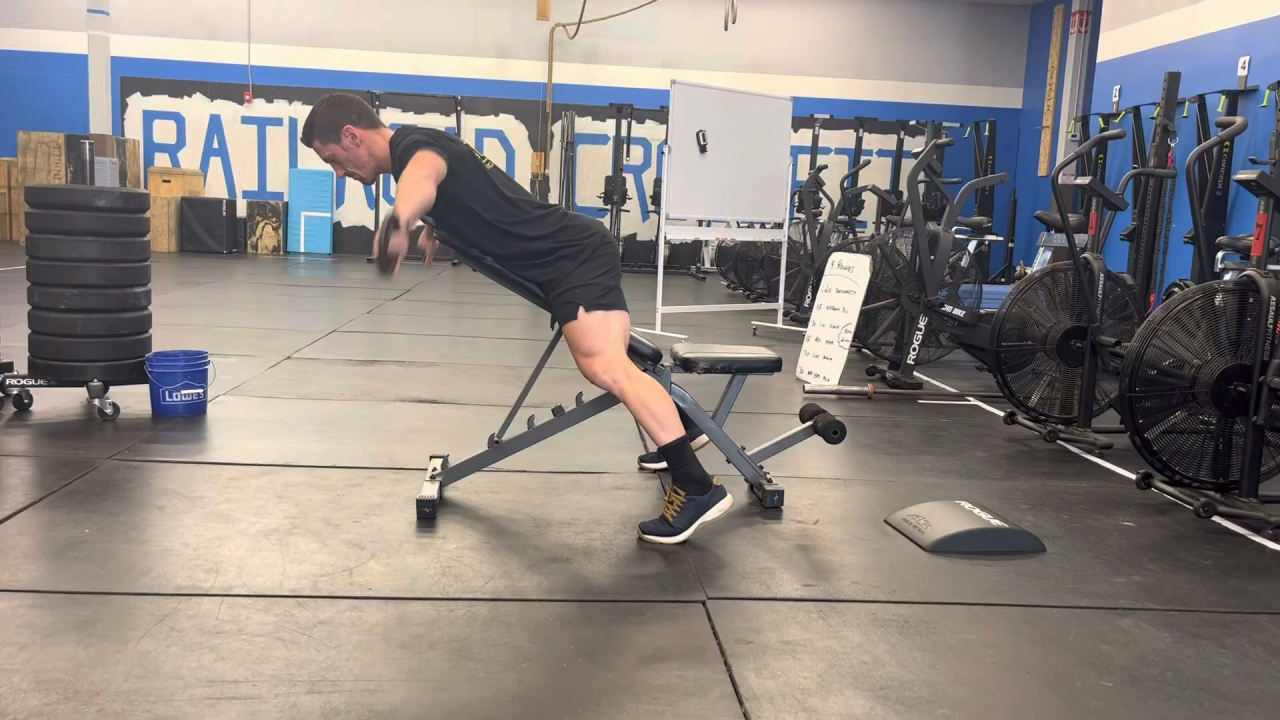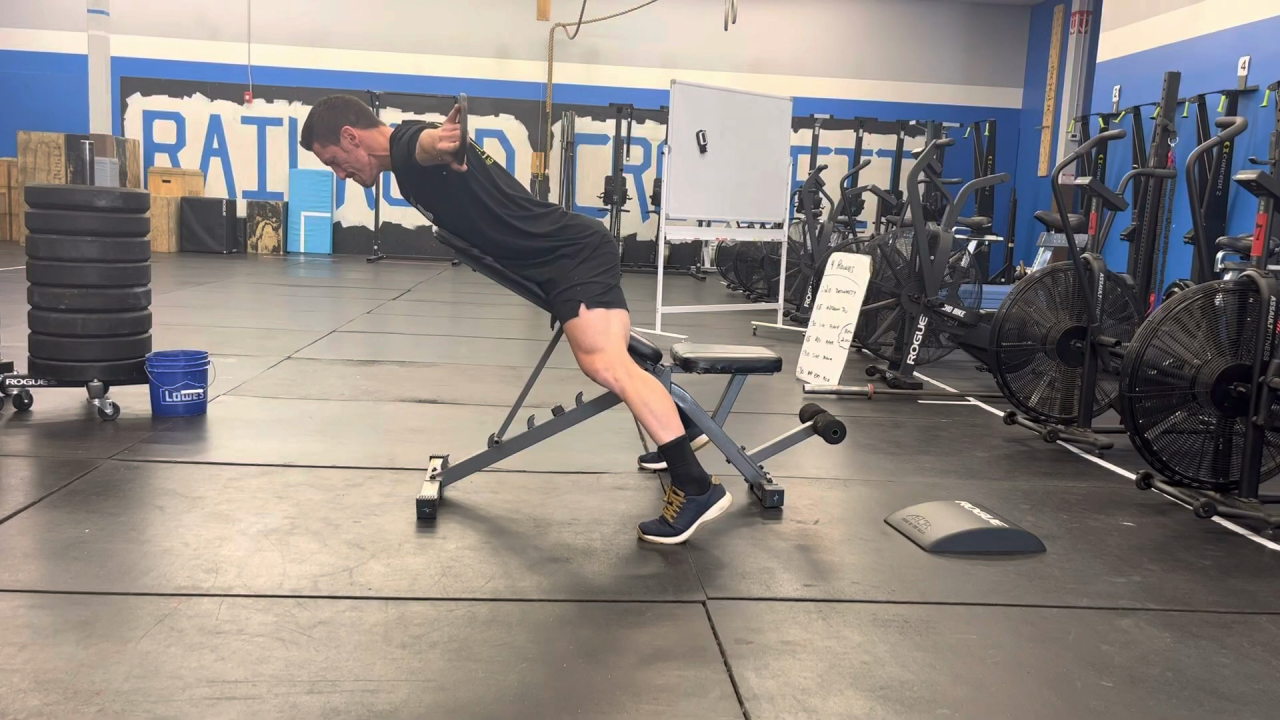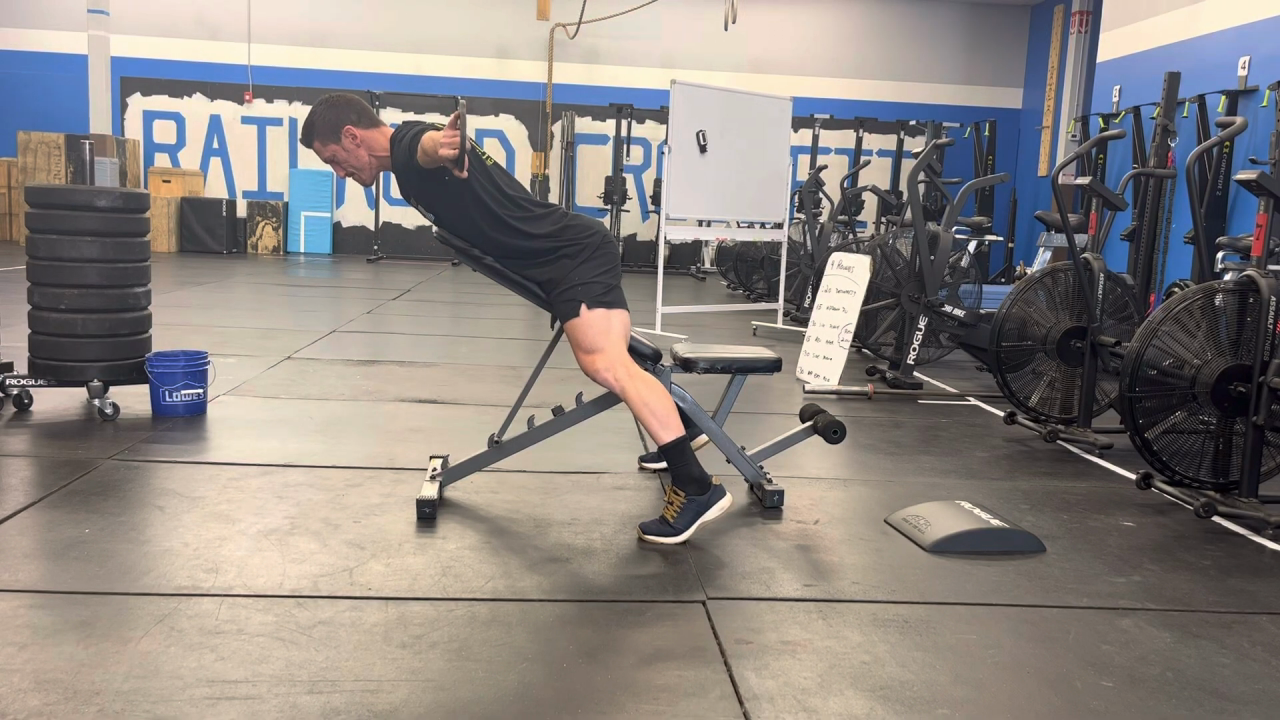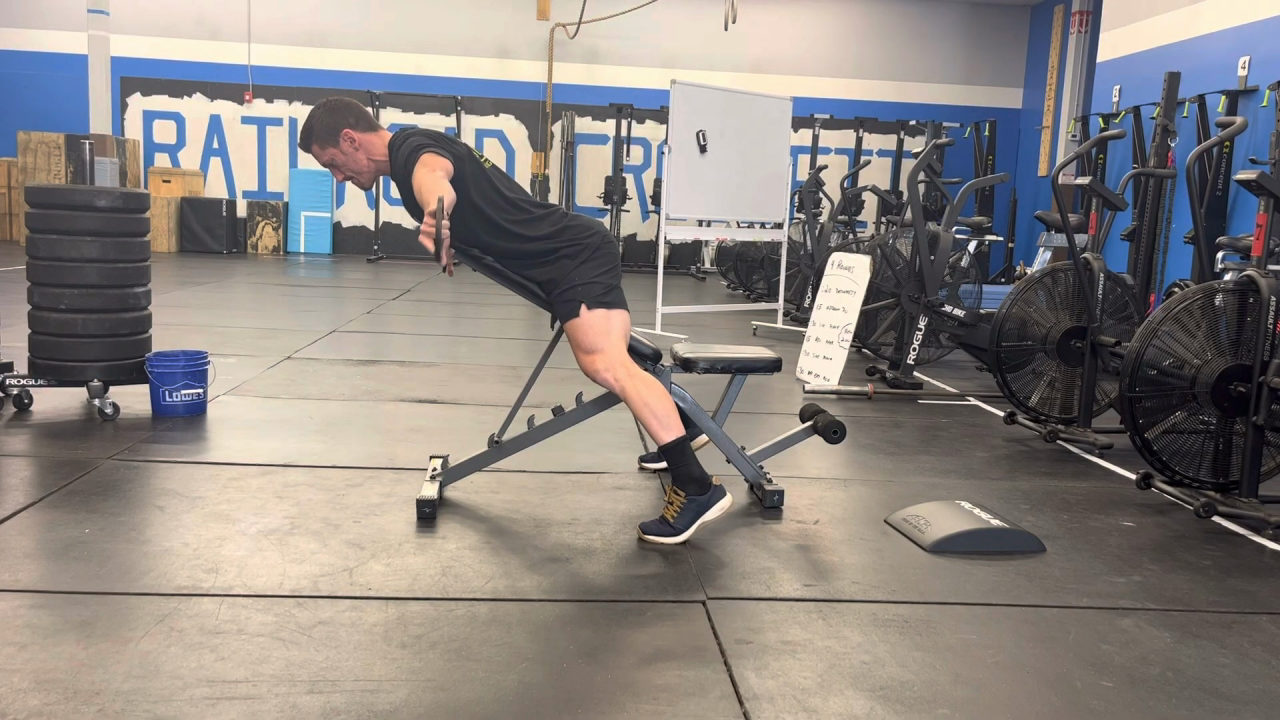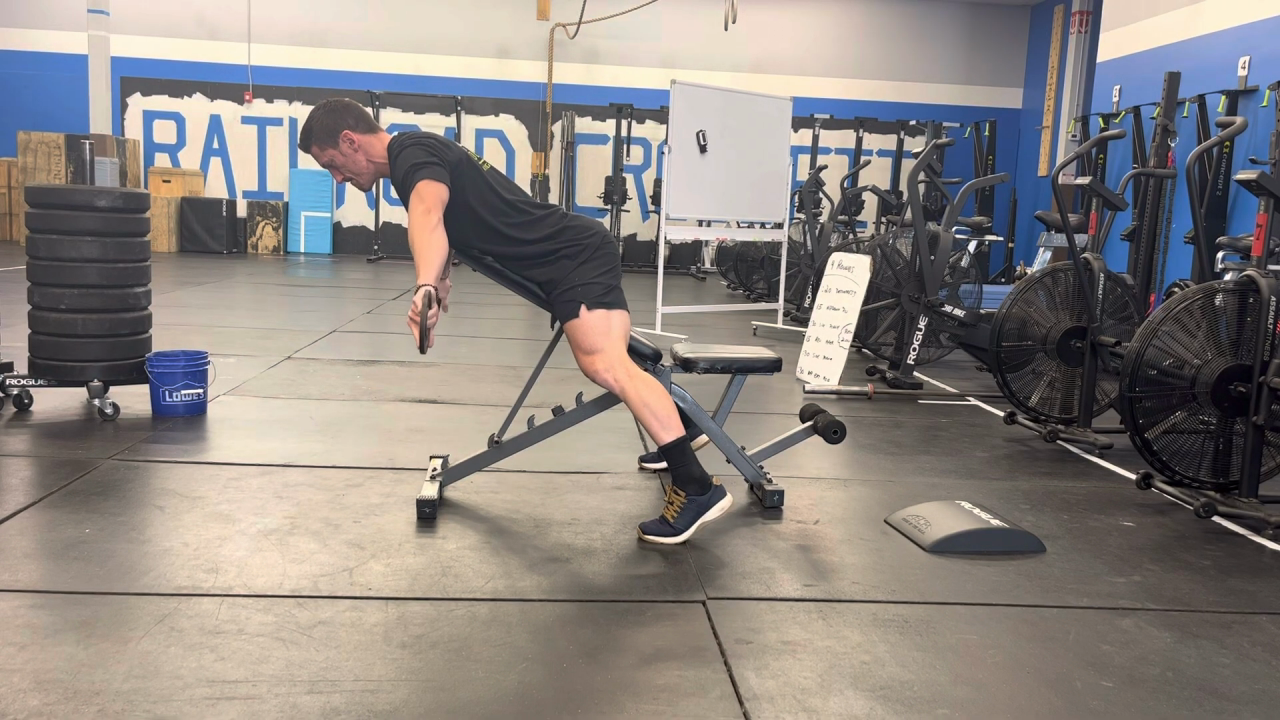
dt=1s
person 1, frame 1
left shoulder: (412, 145)
right shoulder: (418, 151)
left elbow: (423, 176)
left wrist: (400, 219)
left hip: (575, 255)
right hip: (571, 252)
left knee: (604, 366)
right knee: (609, 358)
left ankle: (697, 487)
right ankle: (682, 426)
person 1, frame 2
left shoulder: (410, 145)
right shoulder: (410, 158)
left elbow: (431, 143)
left wrist: (445, 139)
left hip: (574, 253)
right hip: (569, 252)
left knee: (604, 363)
right knee: (610, 355)
left ankle: (696, 486)
right ankle: (682, 426)
person 1, frame 3
left shoulder: (409, 144)
right shoulder: (409, 158)
left elbow: (431, 144)
left wrist: (445, 144)
left hip: (574, 253)
right hip: (569, 252)
left knee: (604, 363)
right knee: (609, 355)
left ankle: (696, 487)
right ankle: (682, 426)
person 1, frame 4
left shoulder: (410, 148)
right shoulder: (412, 149)
left elbow: (432, 176)
left wrist: (435, 214)
right wrist: (447, 240)
left hip: (574, 253)
right hip: (570, 252)
left knee: (603, 362)
right knee: (610, 356)
left ankle: (696, 487)
right ankle: (681, 427)
person 1, frame 5
left shoulder: (411, 155)
right shoulder: (414, 152)
left elbow: (427, 215)
right elbow: (449, 219)
left wrist: (425, 287)
right wrist: (439, 280)
left hip: (574, 254)
right hip: (571, 252)
left knee: (603, 363)
right knee: (607, 356)
left ankle: (697, 487)
right ankle: (681, 427)
